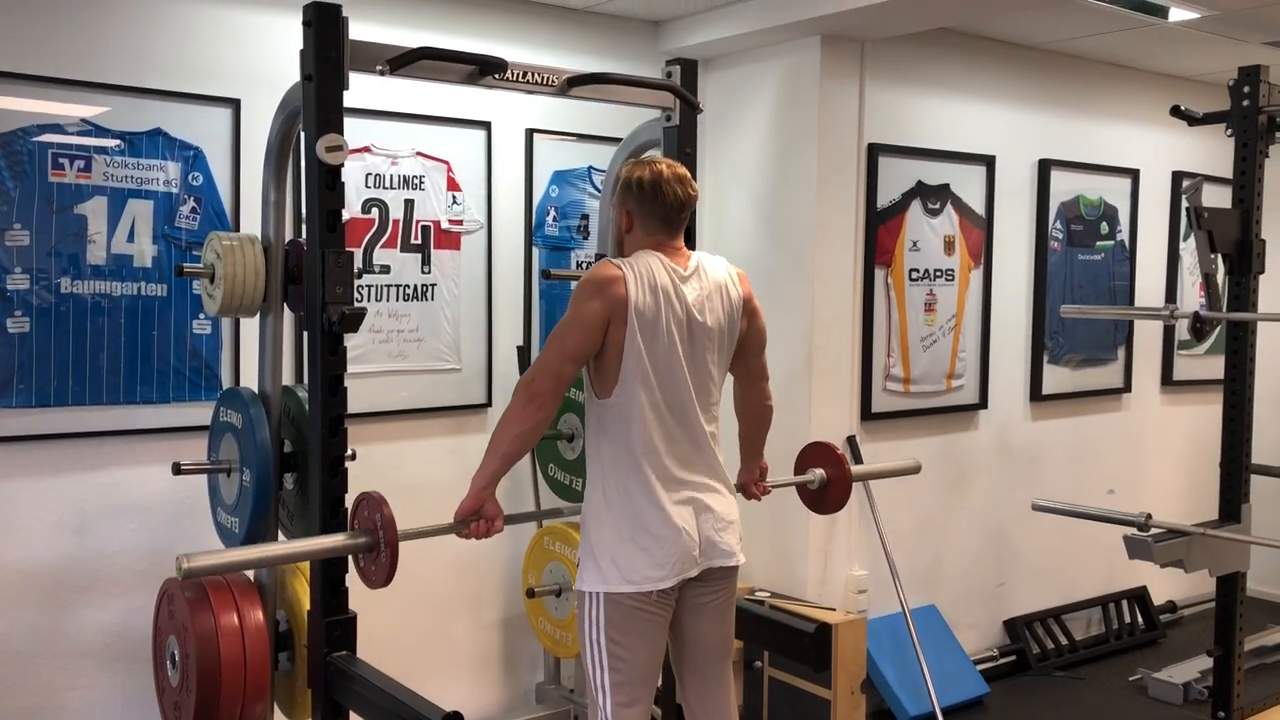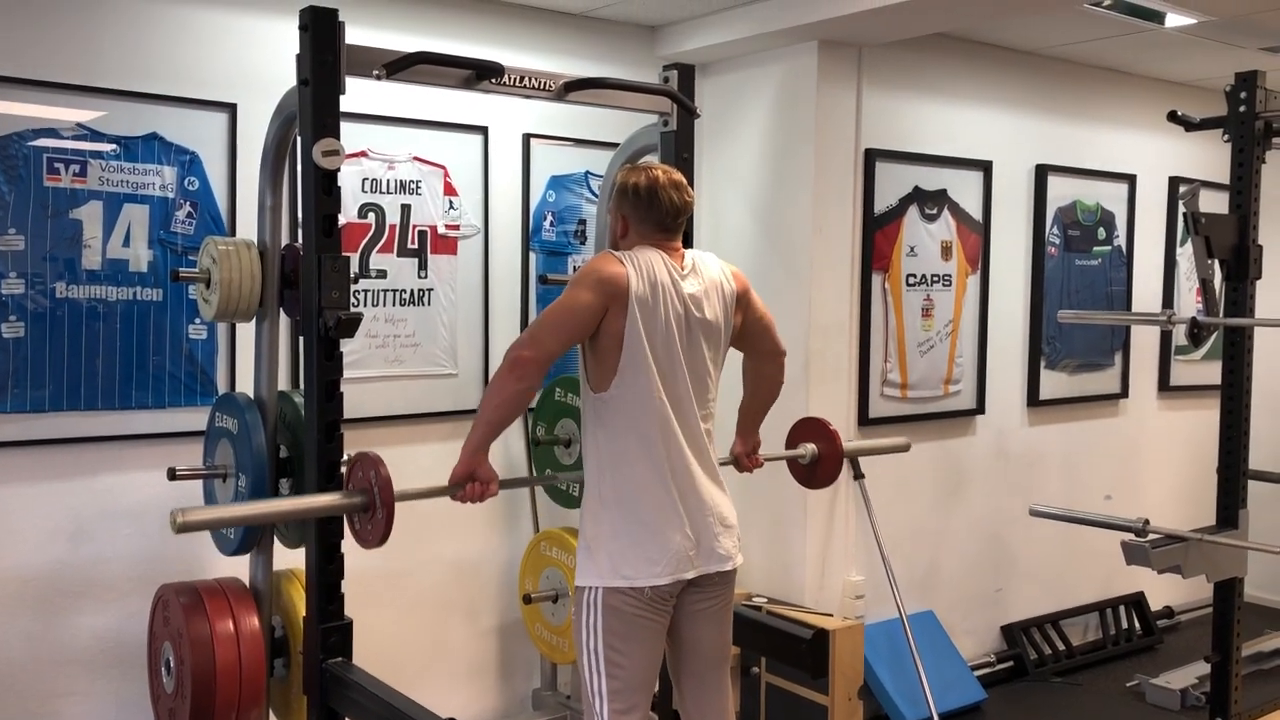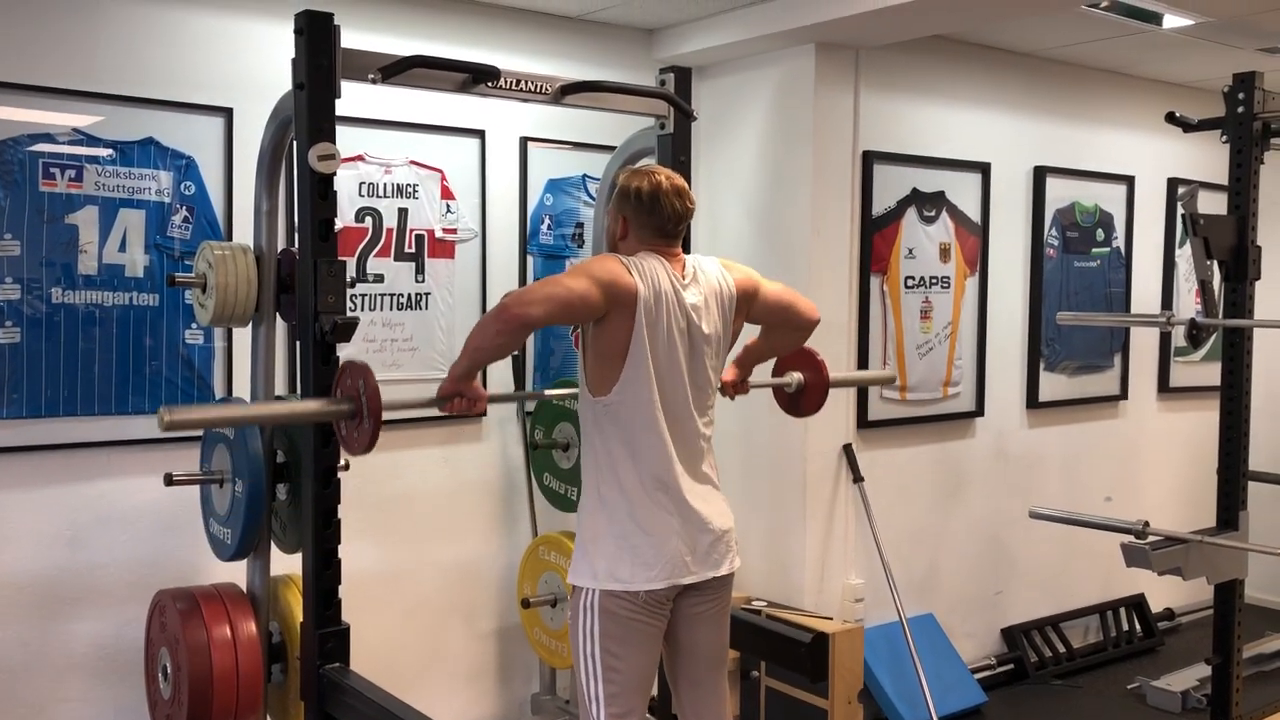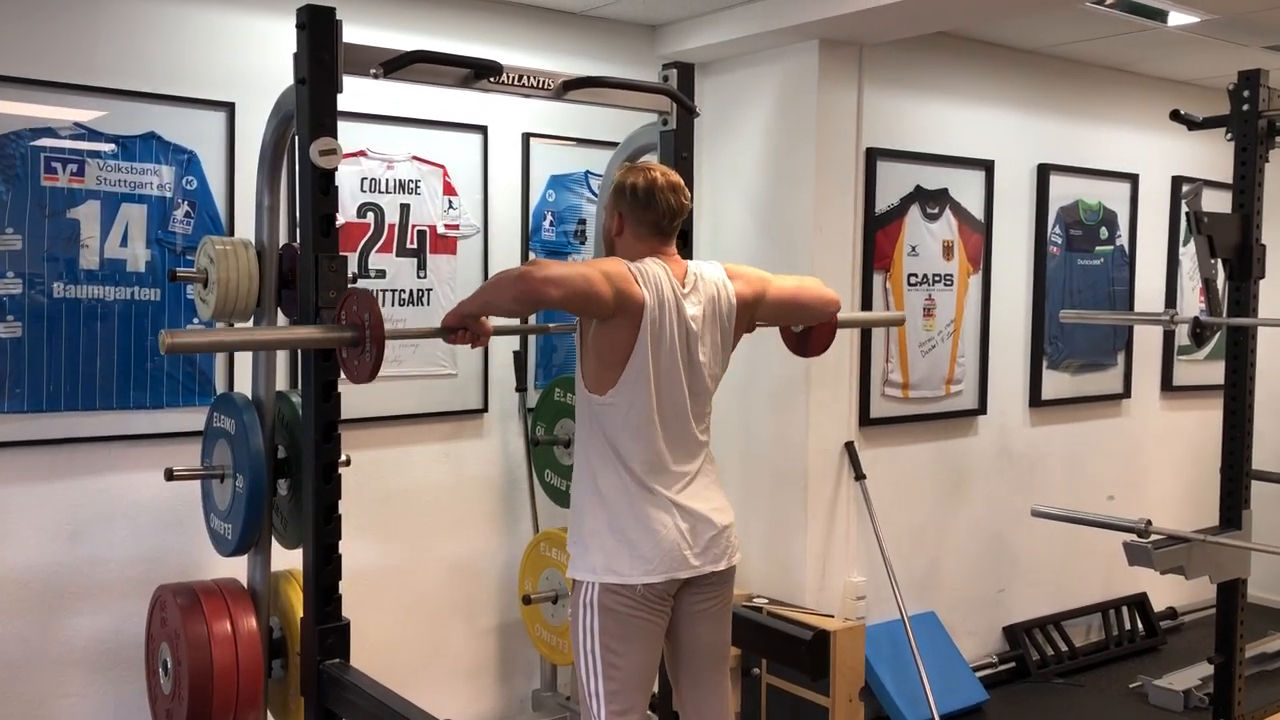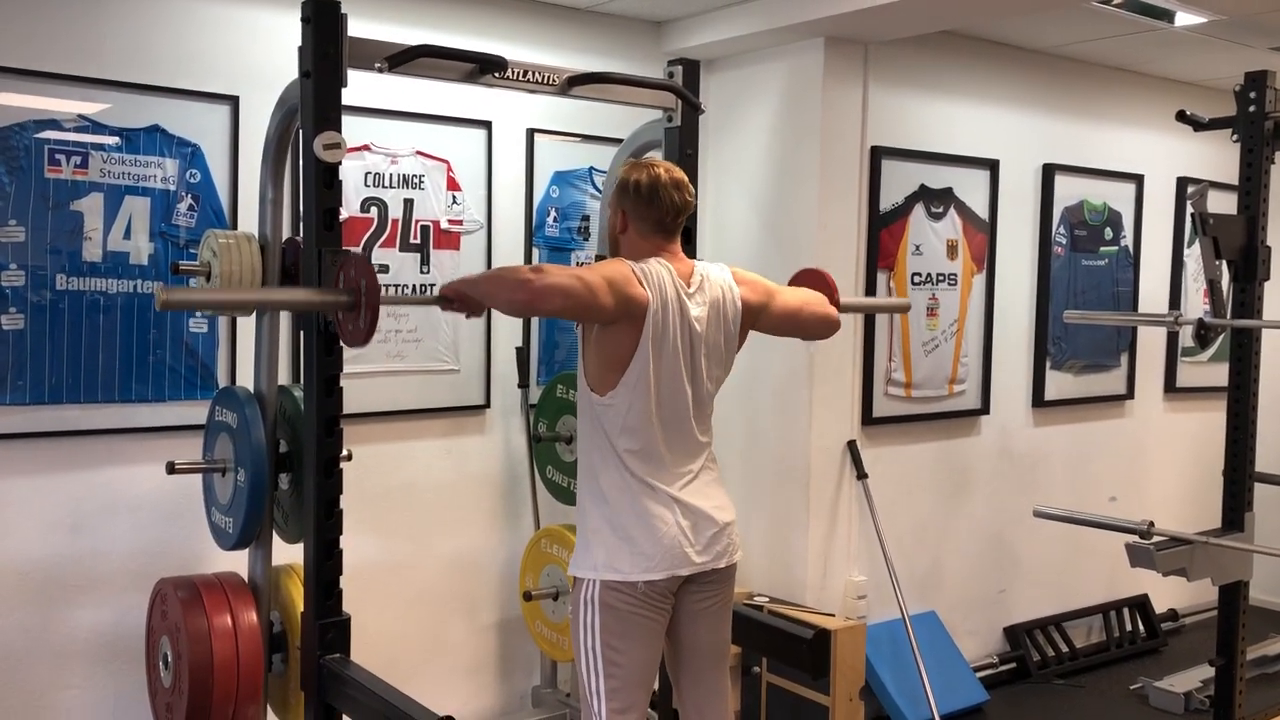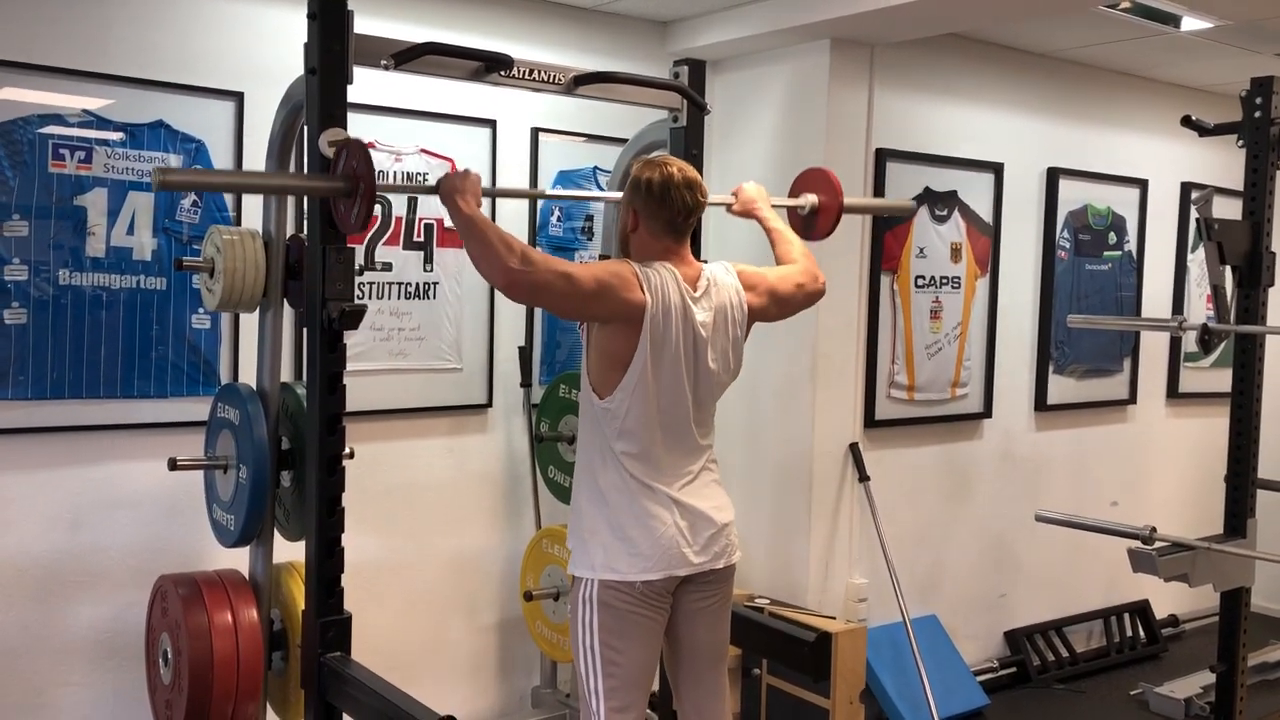
dt=0.5s
person 1, frame 1
left shoulder: (612, 285)
right shoulder: (732, 284)
left elbow: (540, 392)
right elbow: (756, 385)
left wrist: (482, 489)
right wrist: (752, 464)
left hip: (635, 543)
right hip: (714, 530)
person 1, frame 2
left shoulder: (613, 277)
right shoulder: (725, 280)
left elbow: (524, 362)
right elbow: (771, 356)
left wrist: (474, 454)
right wrist: (747, 436)
left hip: (632, 550)
right hip: (712, 537)
person 1, frame 3
left shoulder: (617, 280)
right shoulder: (726, 281)
left elbow: (515, 313)
right elbow: (804, 318)
left wrist: (461, 377)
left hip: (629, 557)
right hip: (708, 544)
person 1, frame 4
left shoulder: (622, 283)
right shoulder: (728, 286)
left elbow: (533, 282)
right elbow: (825, 300)
left wrist: (469, 311)
left hip: (628, 554)
right hip: (709, 540)
person 1, frame 5
left shoulder: (622, 286)
right shoulder: (732, 290)
left elbow: (532, 290)
right elbow: (825, 315)
left wrist: (466, 288)
left hip: (630, 552)
right hip: (711, 539)
person 1, frame 6
left shoulder: (629, 292)
right shoulder: (737, 290)
left elbow: (514, 273)
right elbow: (809, 279)
left wrist: (463, 205)
right wrist: (765, 212)
left hip: (627, 553)
right hip: (710, 540)
